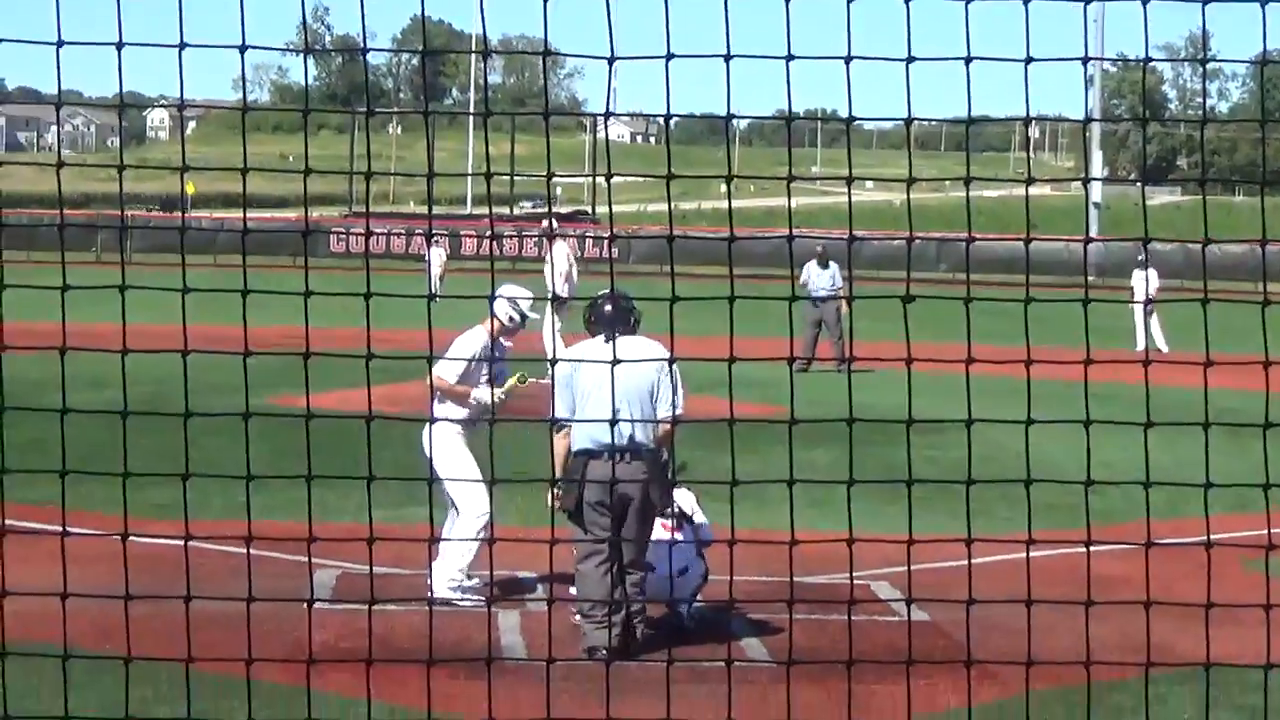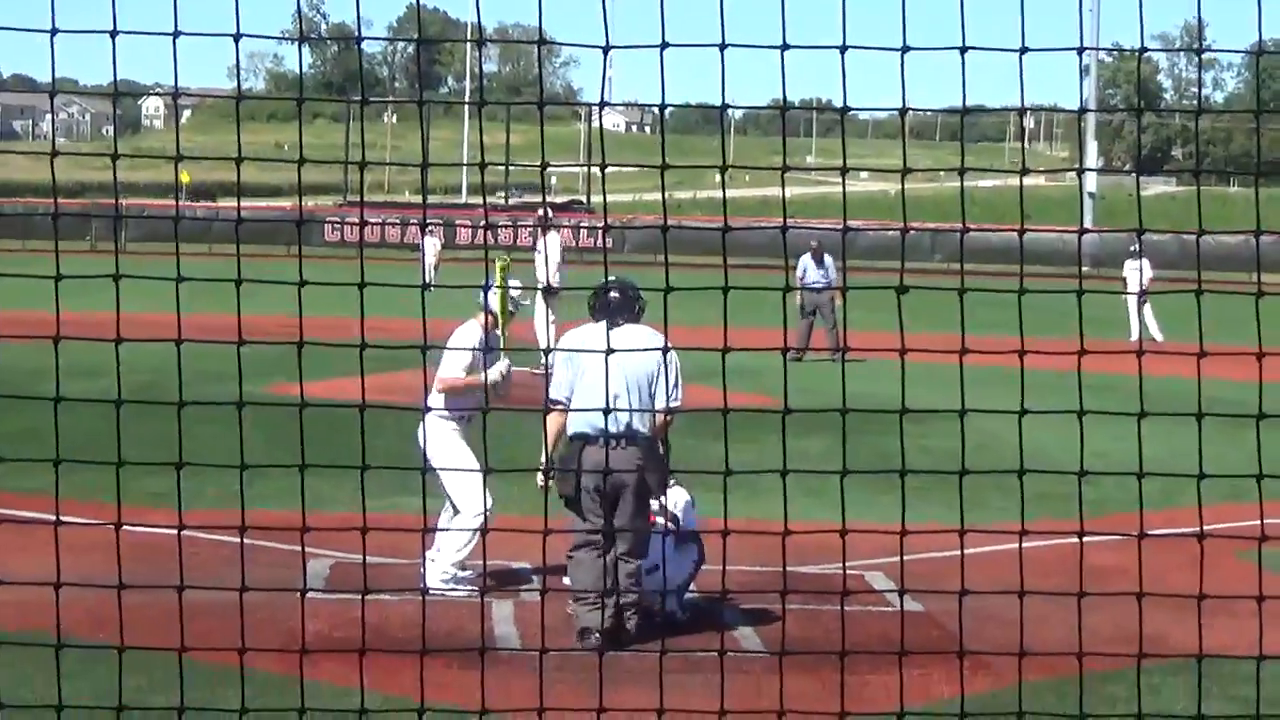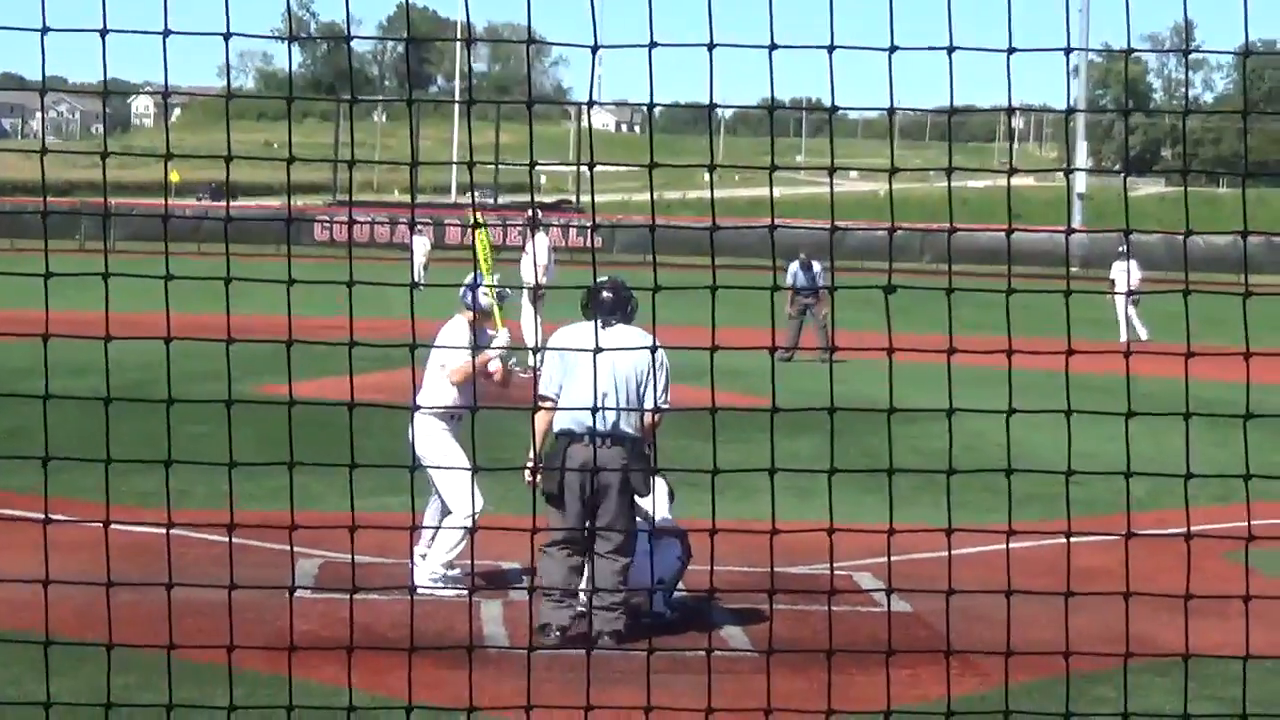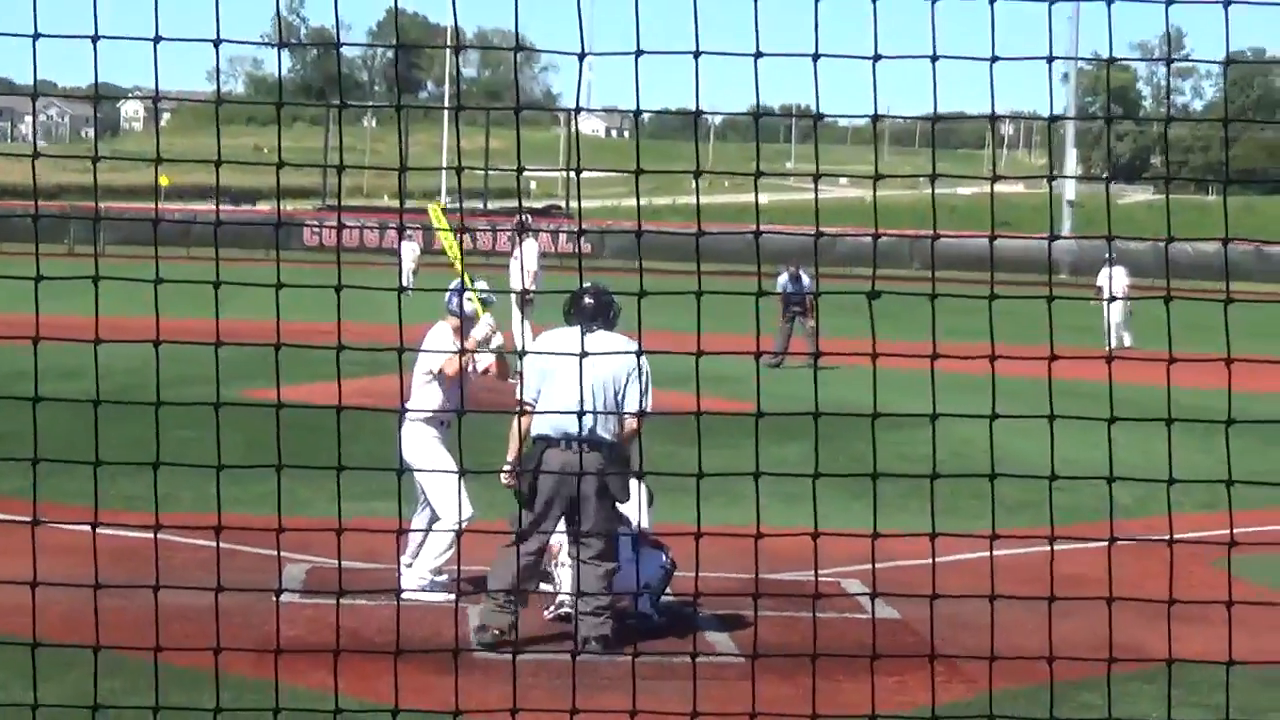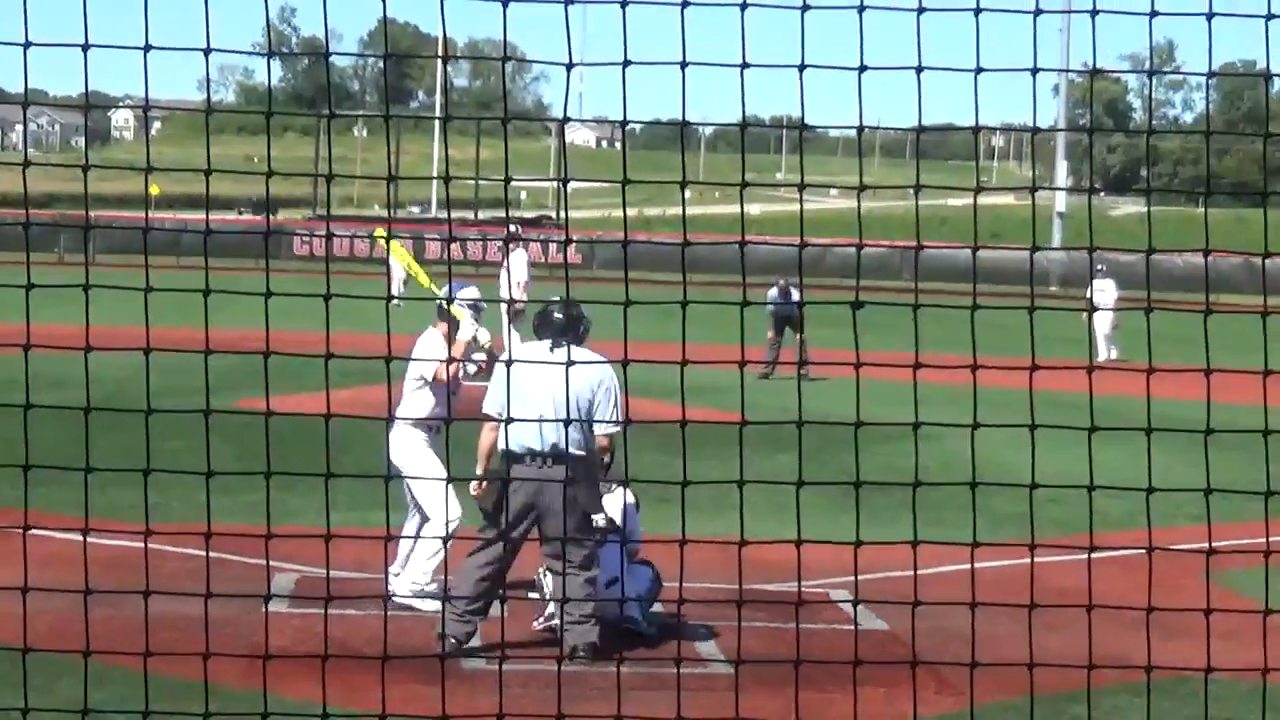
dt=0.2s
person 1, frame 1
left shoulder: (573, 357)
right shoulder: (656, 353)
left elbow: (563, 428)
right elbow: (667, 425)
left wrist: (560, 478)
left hip: (590, 468)
right hip: (641, 469)
left knee: (595, 556)
right knee: (632, 556)
left ankle: (600, 639)
right ankle: (629, 636)
person 1, frame 2
left shoulder: (574, 340)
right shoulder: (657, 343)
left elbow: (558, 408)
right elbow: (665, 415)
left wrist: (547, 459)
left hip: (586, 454)
right hip: (636, 455)
left knee: (588, 543)
right knee: (629, 545)
left ankle: (593, 624)
right ankle: (623, 625)
person 1, frame 3
left shoulder: (565, 337)
right shoulder: (648, 345)
left elbow: (547, 403)
right elbow: (652, 417)
left wrist: (534, 455)
left hip: (571, 451)
right hip: (621, 454)
left knee: (562, 541)
right knee: (614, 544)
left ankle: (555, 622)
right ankle: (609, 626)
person 1, frame 4
left shoulder: (545, 342)
right shoulder: (629, 350)
left elbow: (526, 409)
right elbow: (632, 423)
left wrist: (511, 459)
left hip: (548, 456)
right hip: (599, 460)
left knee: (525, 542)
right knee: (596, 550)
left ankle: (496, 624)
right ankle: (595, 632)
person 1, frame 5
left shoulder: (514, 356)
right shoulder: (598, 367)
left elbow: (493, 423)
right elbow: (604, 440)
left wrist: (481, 472)
right wrist: (586, 465)
left hip: (515, 472)
right hip: (567, 475)
left knee: (489, 554)
right knee: (575, 561)
left ankle: (453, 632)
right ankle: (582, 640)
person 2, frame 1
left shoulder: (499, 347)
right shoulder: (473, 341)
left elbow: (491, 392)
right elbow: (434, 379)
left wrist: (495, 397)
right wrist: (475, 395)
left hip: (453, 433)
right hip: (445, 432)
left knee: (463, 506)
right knee: (478, 508)
left ankle: (442, 572)
right ankle: (448, 582)
person 2, frame 2
left shoulder: (493, 339)
right shoulder: (469, 335)
left elbow: (496, 390)
right elbow: (443, 383)
left wrist: (500, 376)
right wrist: (485, 378)
left hip: (450, 428)
right hip: (441, 428)
left knee: (460, 499)
right knee: (477, 504)
left ankle: (437, 561)
right ankle: (440, 575)
person 2, frame 3
left shoulder: (483, 334)
right shoulder: (456, 332)
left elbow: (502, 381)
right elbow: (457, 377)
left wrist: (501, 356)
right wrist: (490, 352)
left hip: (439, 427)
right hip: (432, 427)
left knee: (445, 496)
right knee: (468, 505)
left ankle: (425, 559)
right ankle: (429, 576)
person 2, frame 4
left shoulder: (467, 337)
right shoulder: (440, 336)
left elbow: (501, 374)
right elbow: (450, 371)
left wrist: (495, 346)
right wrist: (474, 340)
left hip: (428, 433)
right hip: (422, 434)
left knee: (432, 504)
right knee: (457, 512)
left ankle: (411, 567)
right ankle: (418, 581)
person 2, frame 5
left shoulder: (453, 342)
right shoulder: (431, 342)
right elbow: (446, 376)
left wrist: (484, 344)
right wrist: (464, 340)
left hip: (418, 438)
right hip: (411, 438)
left knee: (422, 512)
right knee: (447, 515)
left ankle: (399, 576)
right ankle: (410, 586)
